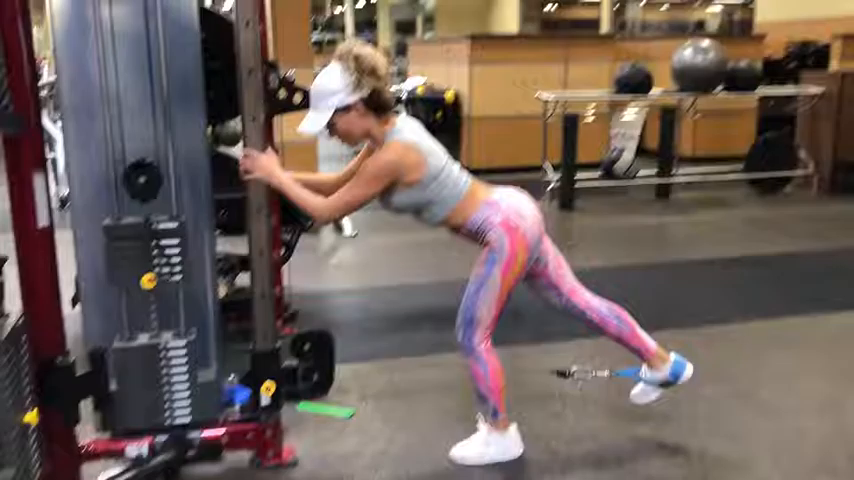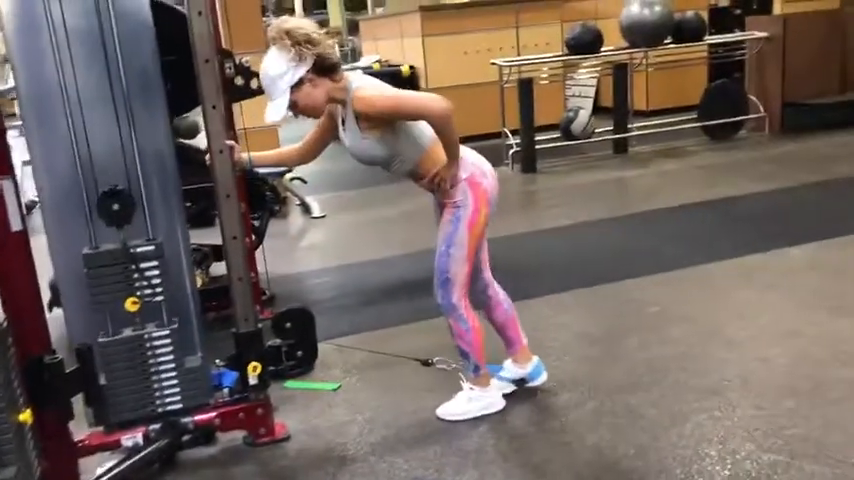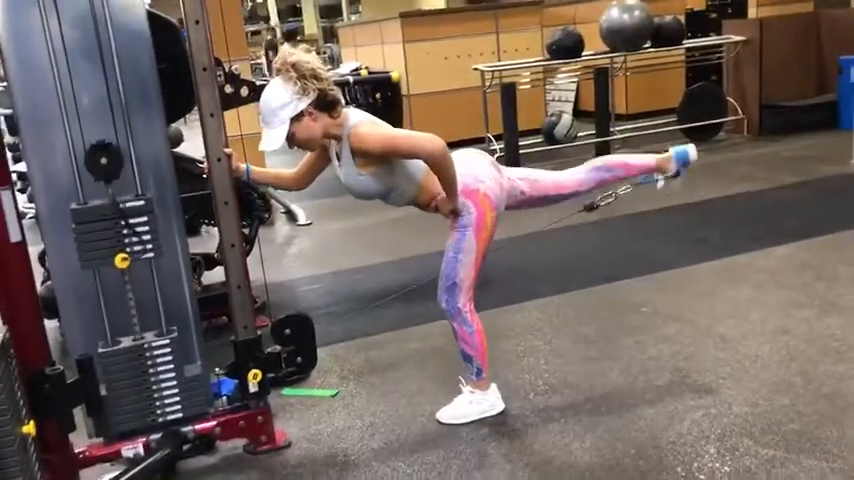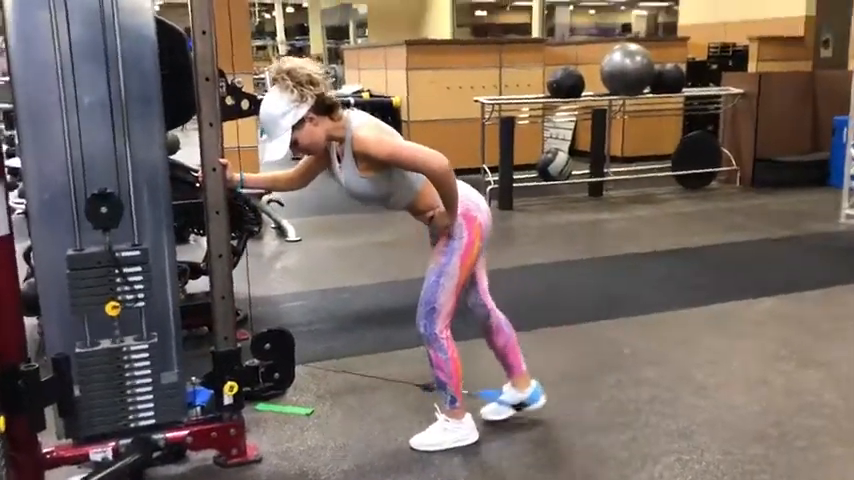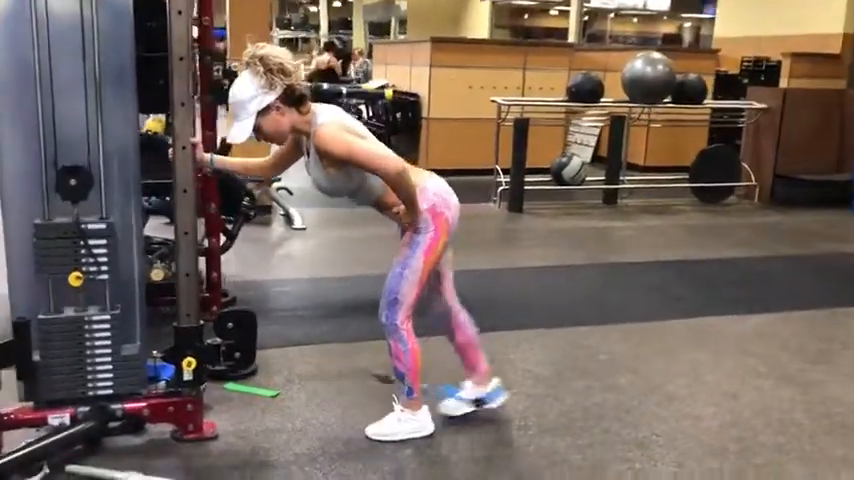
dt=1s
person 1, frame 1
left shoulder: (391, 155)
right shoulder: (391, 132)
left elbow: (328, 210)
right elbow: (341, 182)
left wrist: (277, 178)
right wrist: (285, 175)
left hip: (505, 231)
right hip: (512, 214)
left knee: (472, 338)
right knee: (576, 301)
left ankle: (501, 435)
right ankle: (661, 364)
person 1, frame 2
left shoulder: (364, 98)
right shoulder: (340, 105)
left elbow: (439, 107)
right elbow: (303, 152)
left wrist: (453, 165)
right wrist: (244, 158)
left hip: (466, 184)
right hip: (452, 187)
left knee: (450, 294)
right knee: (478, 282)
left ankle: (483, 390)
right ankle: (523, 363)
person 1, frame 3
left shoulder: (358, 134)
right shoulder: (332, 137)
left elbow: (433, 146)
right elbow: (297, 180)
left wrist: (451, 198)
right wrist: (245, 171)
left hip: (472, 193)
right hip: (472, 177)
left knee: (454, 302)
right knee: (574, 182)
left ankle: (482, 393)
right ankle: (664, 163)
person 1, frame 4
left shoulder: (361, 137)
right shoulder: (333, 140)
left elbow: (438, 164)
right elbow: (295, 179)
left wrist: (448, 214)
right wrist: (237, 179)
left hip: (461, 217)
right hip: (450, 217)
left knee: (431, 324)
right knee: (480, 306)
left ankle: (457, 422)
right ankle: (522, 387)
person 1, frame 5
left shoulder: (323, 131)
right shoulder: (304, 128)
left elbow: (396, 168)
right elbow: (269, 168)
left wrist: (413, 213)
right wrist: (208, 161)
left hip: (429, 206)
right hip: (423, 205)
left knee: (393, 315)
right knee: (442, 299)
left ankle: (413, 414)
right ankle: (482, 382)
